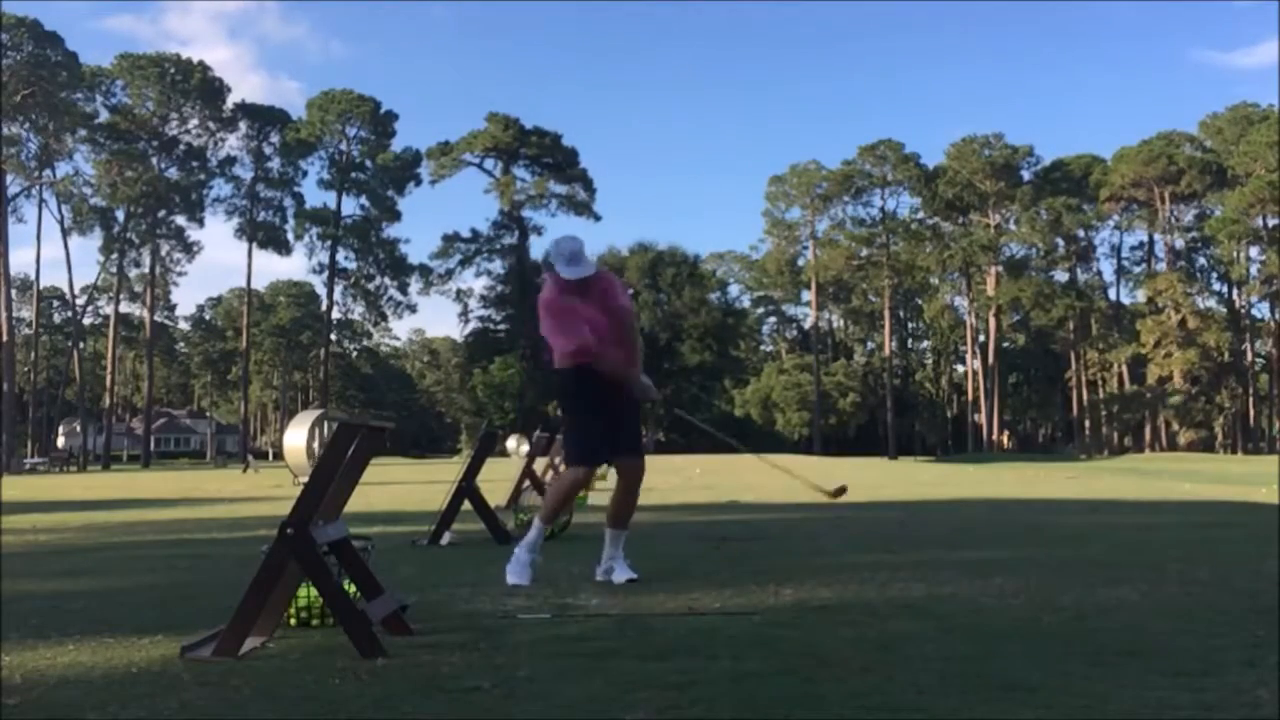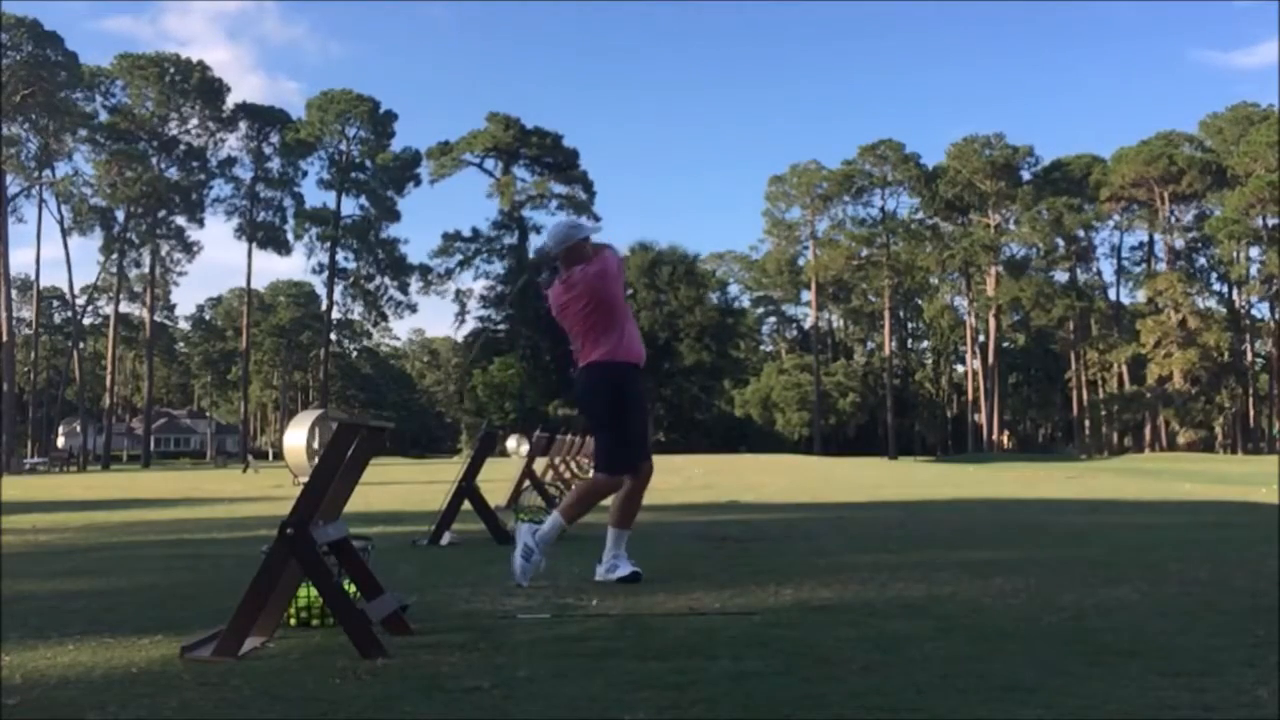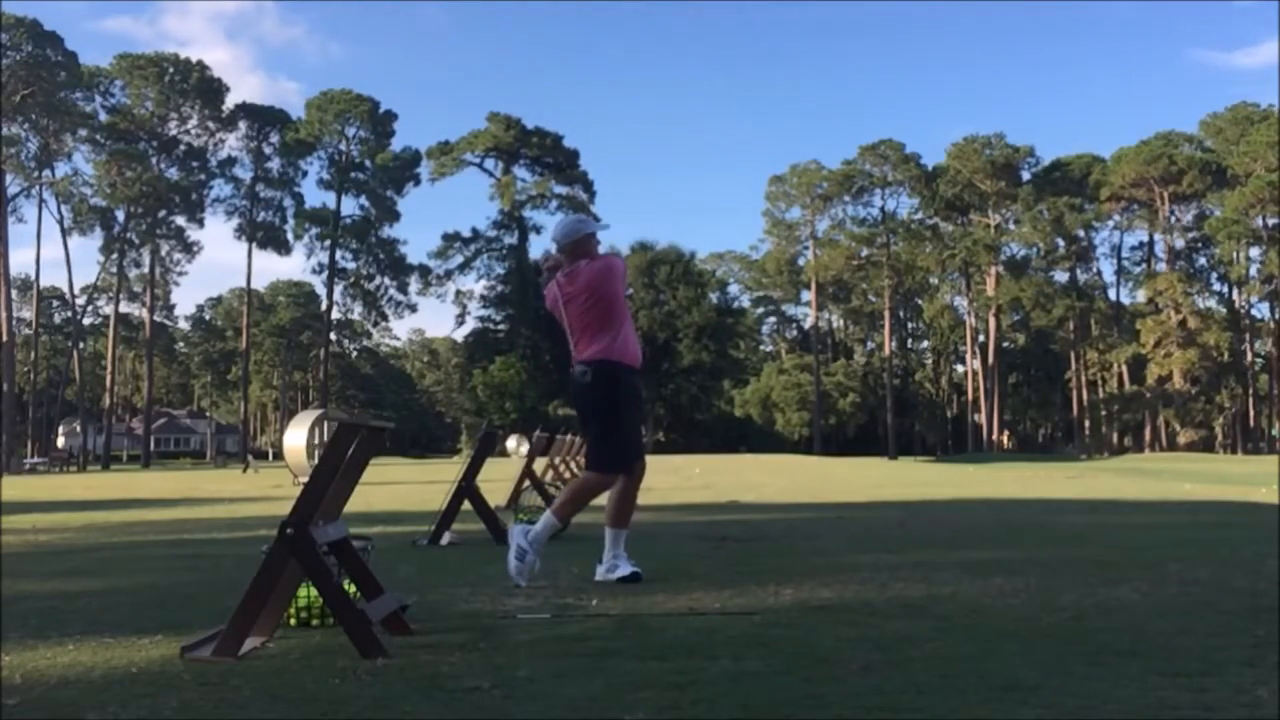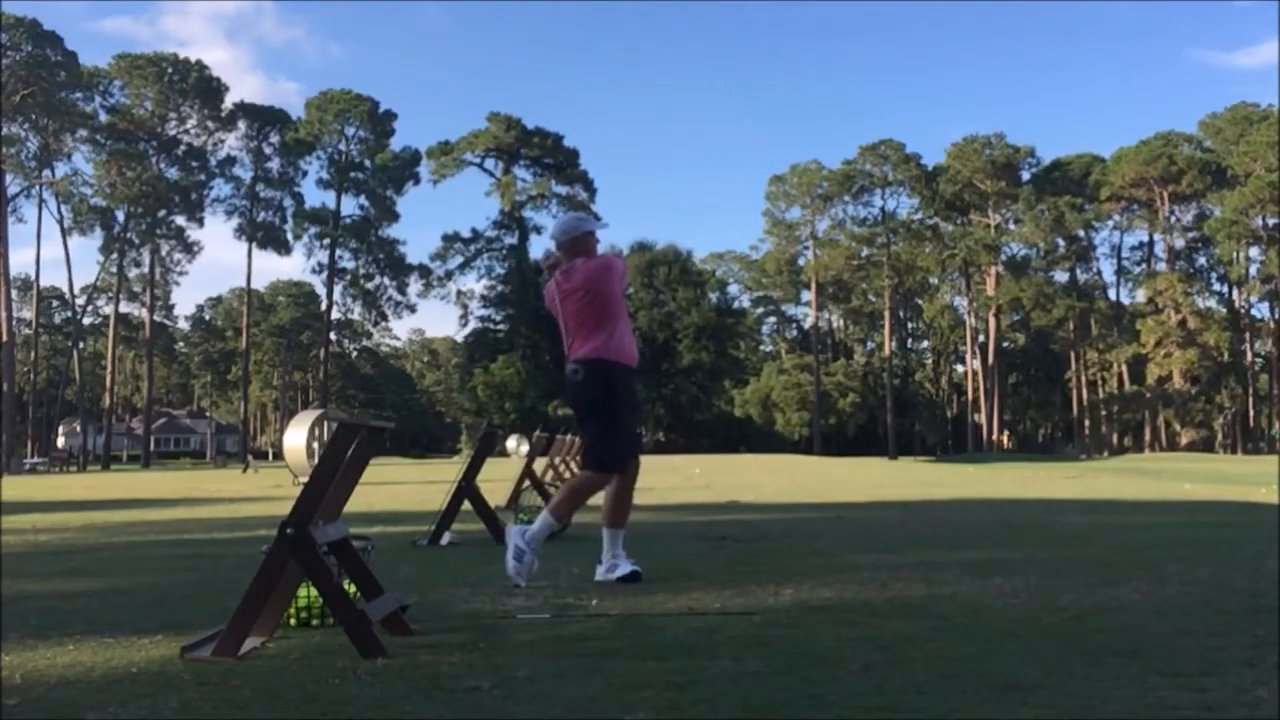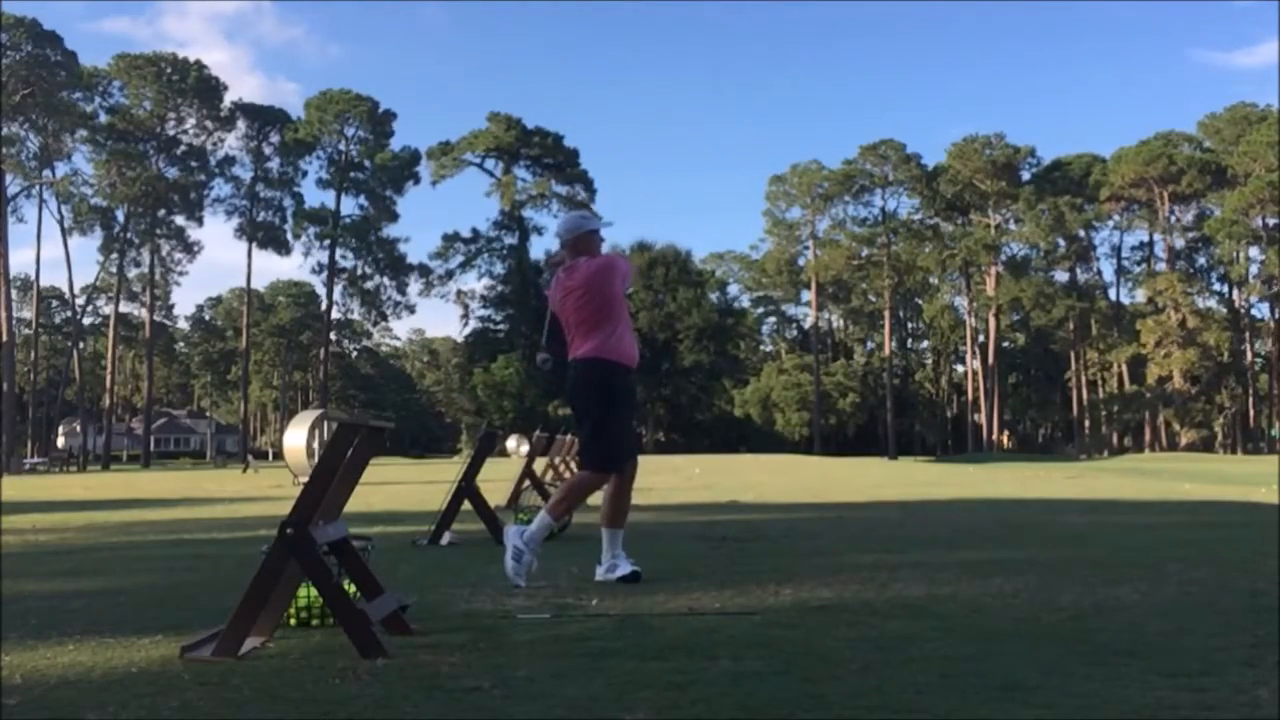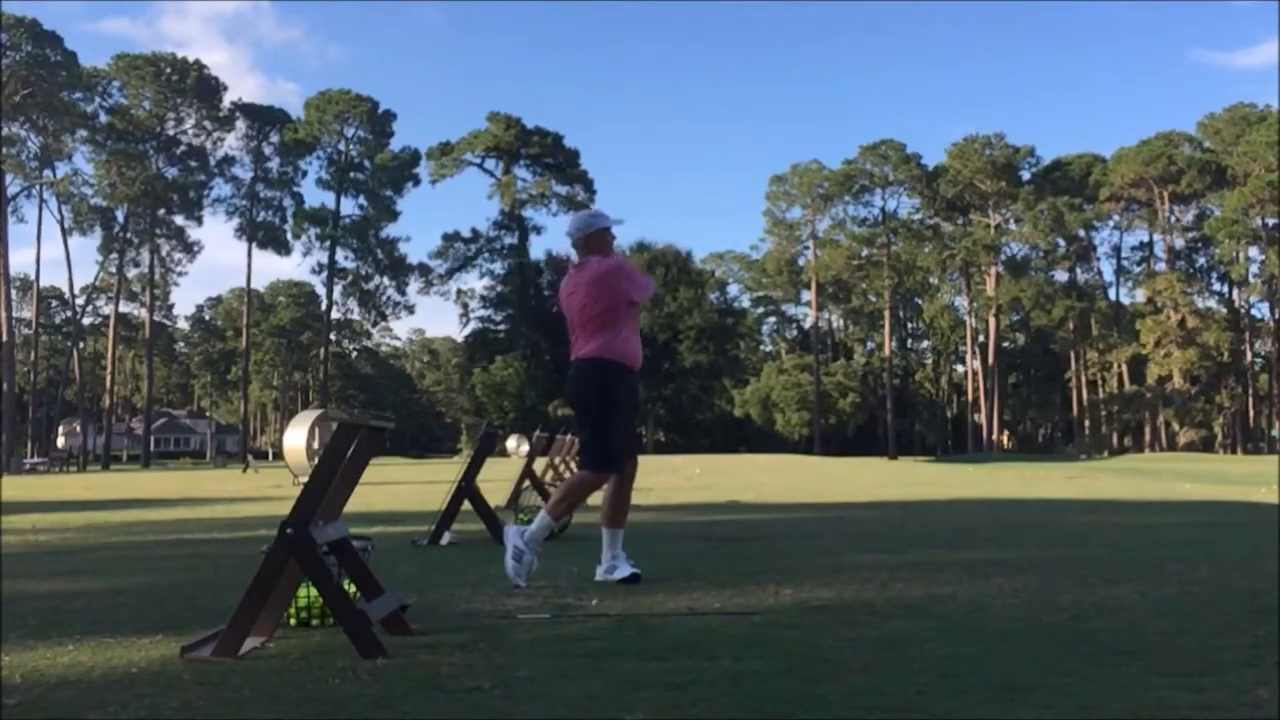
dt=0.4s
person 1, frame 1
left shoulder: (604, 279)
right shoulder: (551, 301)
left elbow: (627, 324)
right elbow: (588, 351)
left wrist: (635, 375)
right wrist: (632, 378)
left hip: (618, 383)
right hip: (581, 384)
left knee: (633, 468)
right knee: (580, 470)
left ankle: (612, 557)
right ankle: (528, 549)
person 1, frame 2
left shoulder: (556, 293)
right shoulder: (602, 270)
right elbow: (608, 250)
left wrist: (555, 263)
left hip: (602, 378)
right hip: (612, 378)
left knee: (640, 469)
right knee: (611, 474)
left ankle: (613, 558)
right ankle: (540, 537)
person 1, frame 3
left shoulder: (555, 288)
right shoulder: (608, 266)
left wrist: (554, 272)
right wrist: (562, 267)
left hip: (595, 376)
right hip: (607, 377)
left knee: (632, 468)
right knee: (604, 471)
left ankle: (613, 559)
right ankle: (532, 538)
person 1, frame 4
left shoulder: (554, 287)
right shoulder: (605, 266)
left wrist: (555, 270)
right wrist: (562, 266)
left hip: (590, 375)
right hip: (604, 376)
left knee: (626, 467)
right knee: (600, 469)
left ankle: (612, 559)
right ankle: (530, 537)
person 1, frame 5
left shoulder: (558, 285)
right shoulder: (606, 266)
right elbow: (624, 267)
left wrist: (565, 266)
right wrist: (572, 263)
left hip: (593, 375)
right hip: (603, 376)
left knee: (624, 466)
right knee: (598, 469)
left ankle: (611, 558)
right ankle: (528, 537)
person 1, frame 6
left shoulder: (570, 281)
right shoulder: (613, 270)
right elbow: (650, 291)
left hip: (593, 375)
right hip: (604, 377)
left knee: (624, 467)
right knee: (597, 469)
left ankle: (612, 559)
right ankle: (528, 538)
